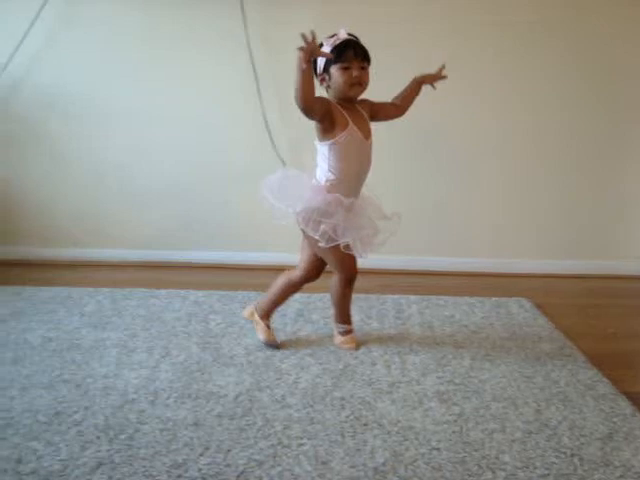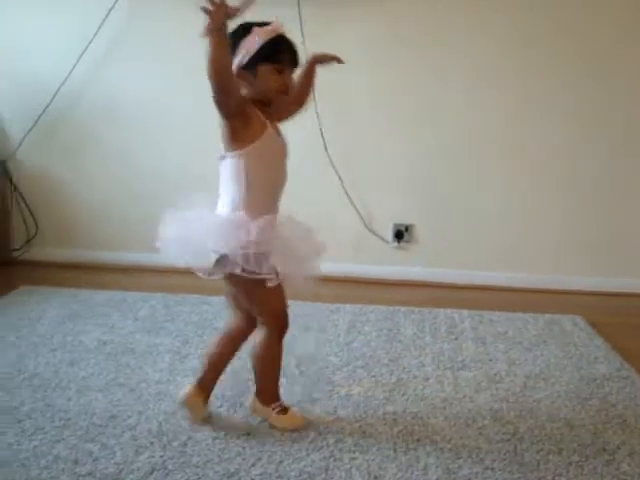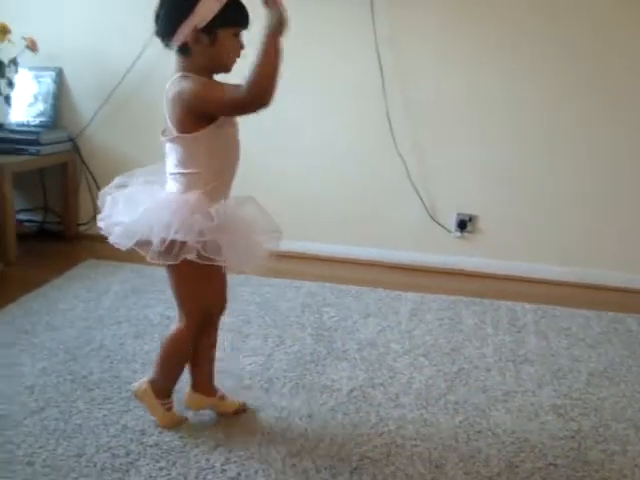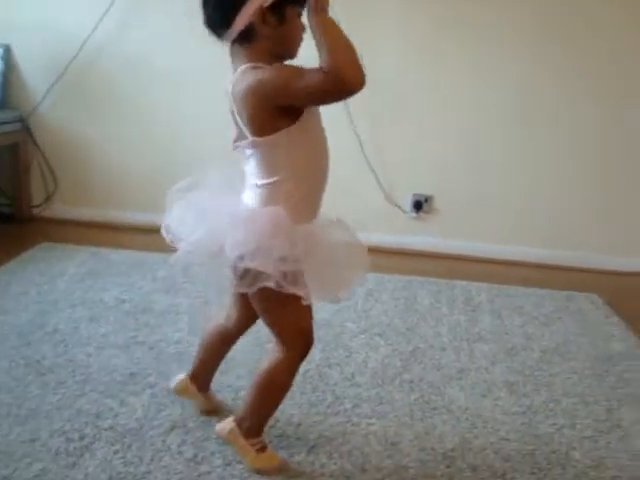
dt=1s
person 1, frame 1
left shoulder: (363, 109)
right shoulder: (326, 110)
left elbow: (396, 108)
right elbow: (304, 104)
left wrist: (419, 81)
right wrist: (304, 64)
left hip: (341, 207)
right hip: (322, 206)
left knee: (308, 270)
right knee: (346, 270)
left ankle: (260, 311)
right ankle: (343, 327)
person 1, frame 2
left shoulder: (265, 115)
right shoulder: (238, 112)
left elbow: (294, 102)
right elbow: (219, 79)
left wrist: (311, 66)
left hip: (251, 236)
right hip: (240, 240)
left knee: (248, 320)
right knee: (275, 321)
left ankle: (200, 389)
right ankle: (268, 400)
person 1, frame 3
left shoulder: (193, 85)
right shoulder: (192, 91)
right elbow: (256, 95)
left hip: (197, 217)
right hip: (187, 222)
left knee: (211, 310)
right knee: (195, 318)
left ankle: (203, 389)
right ankle: (157, 389)
person 1, frame 4
left shoulder: (249, 76)
right shoulder: (266, 81)
right elbow: (348, 79)
left hip: (265, 230)
right hip: (271, 237)
left knee: (241, 318)
right knee: (296, 344)
left ankle: (197, 383)
right ankle: (245, 430)
